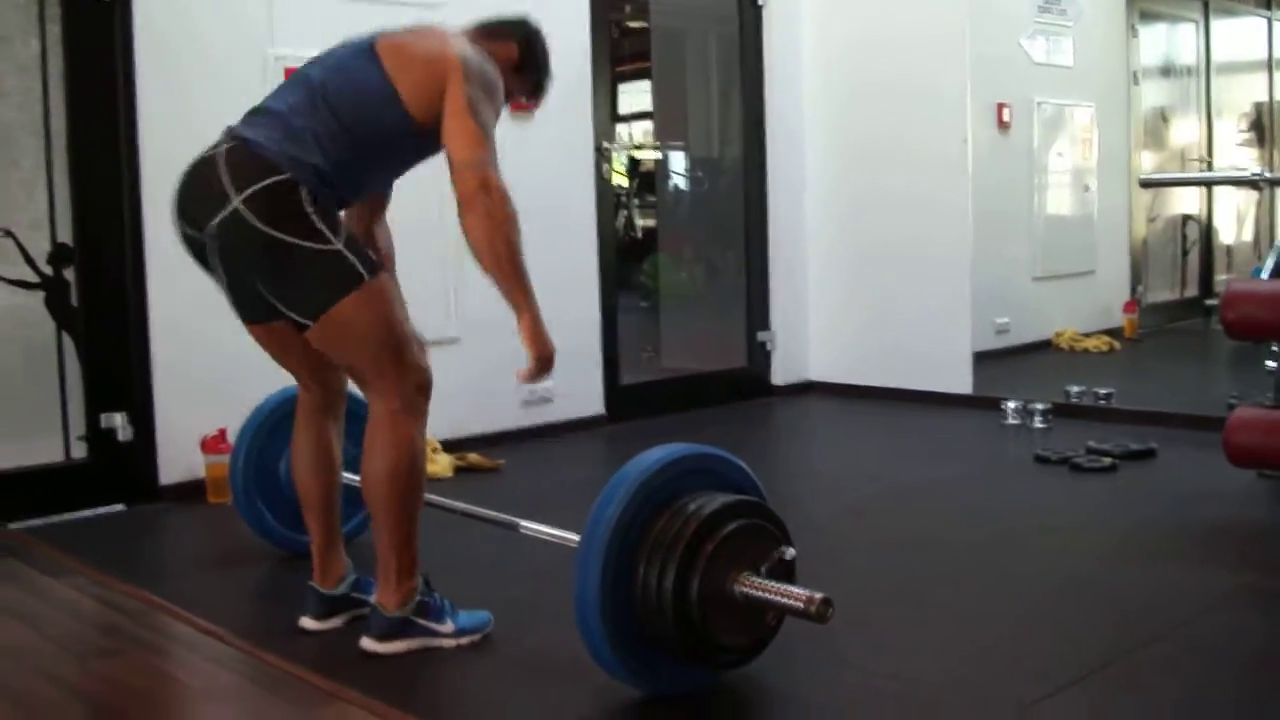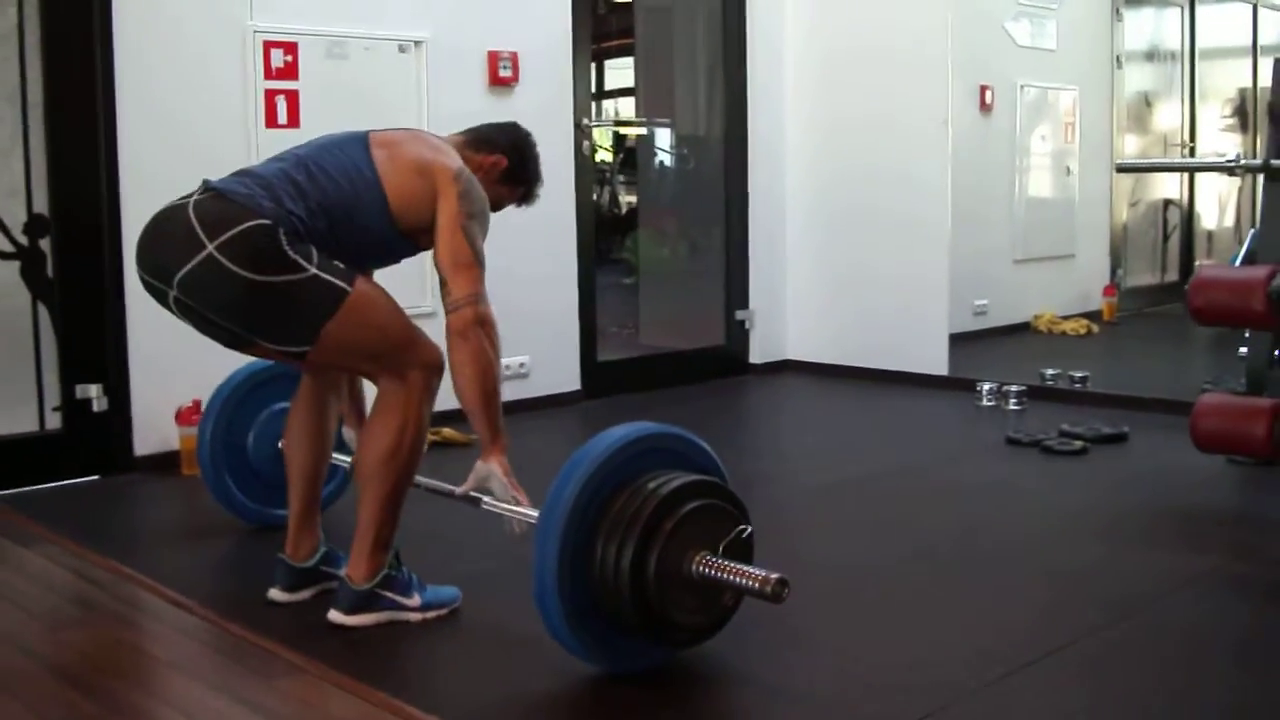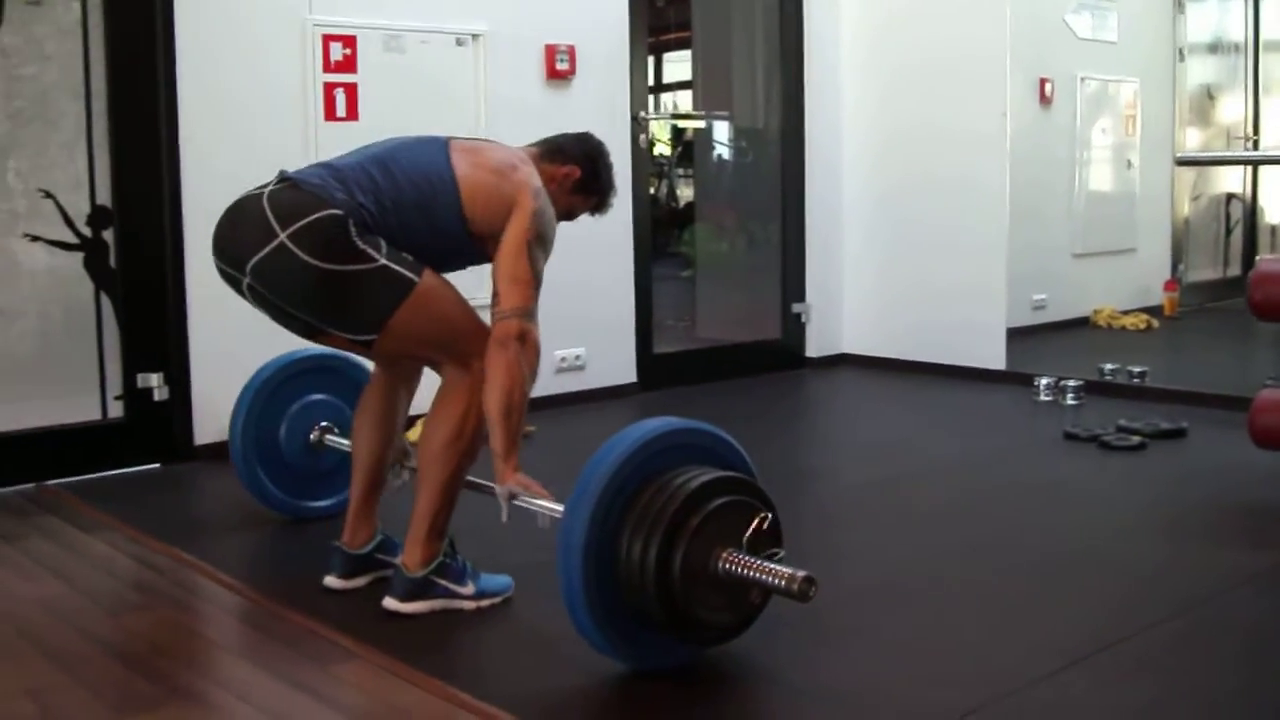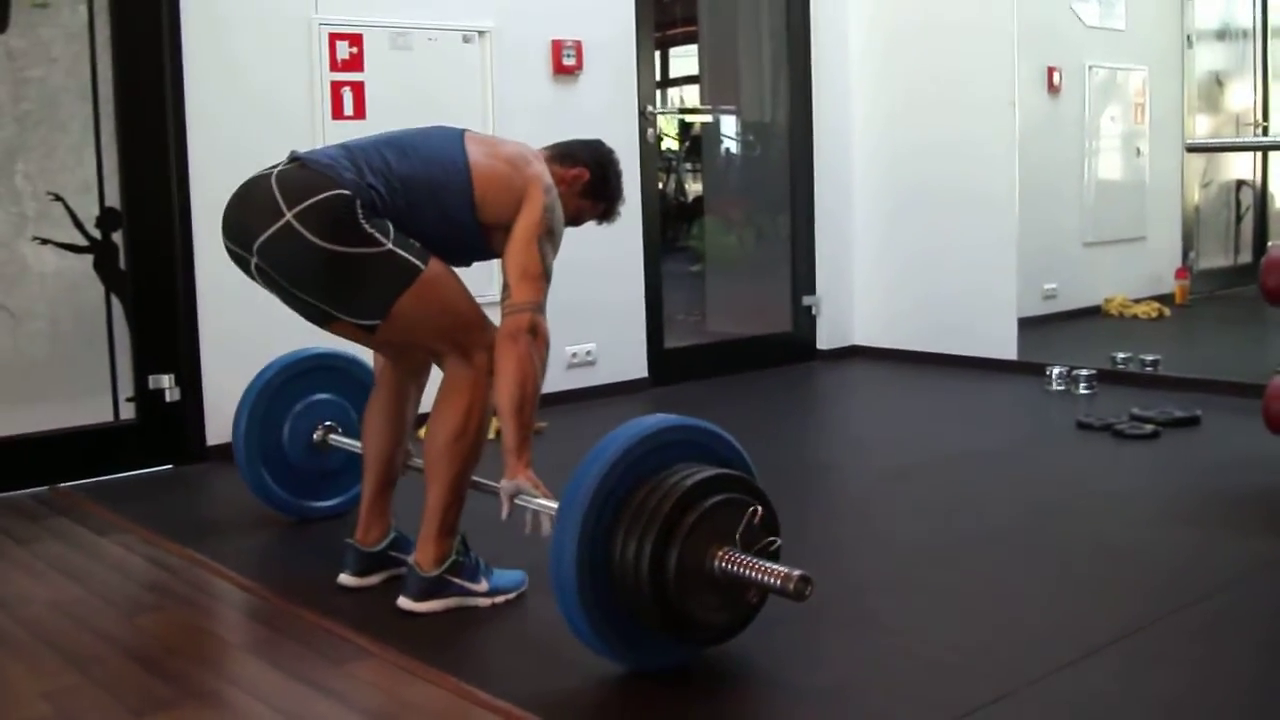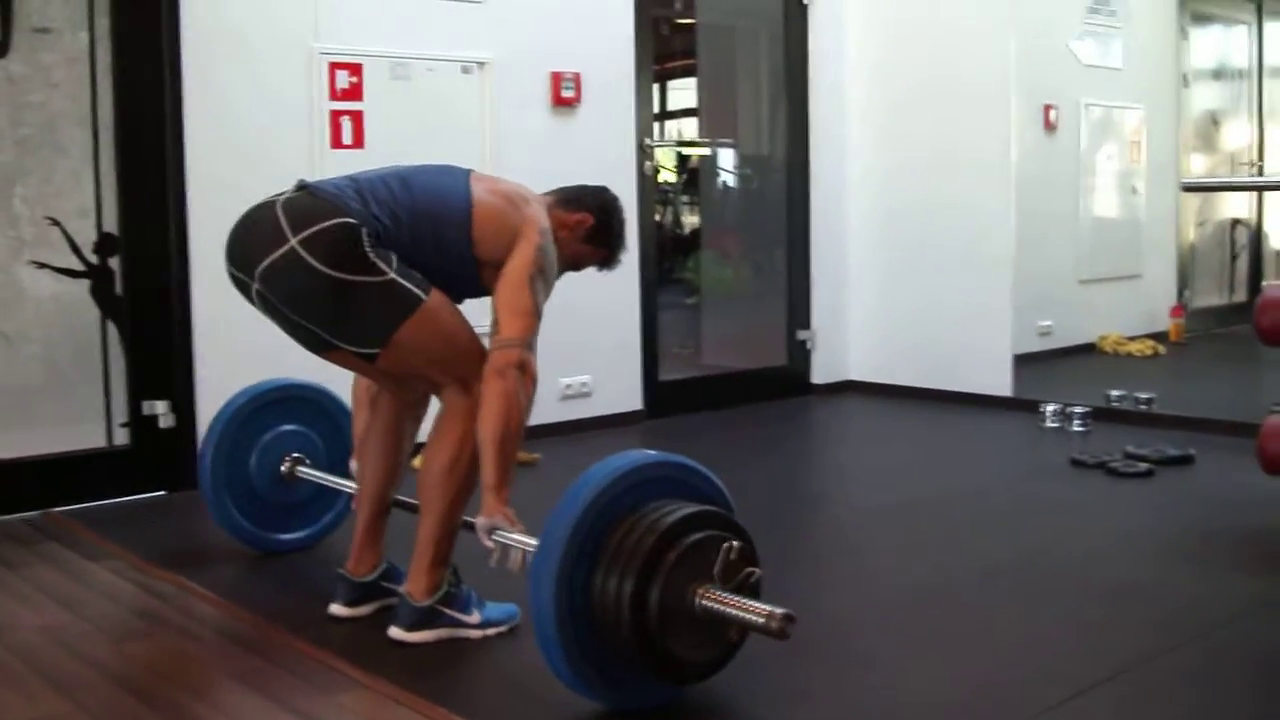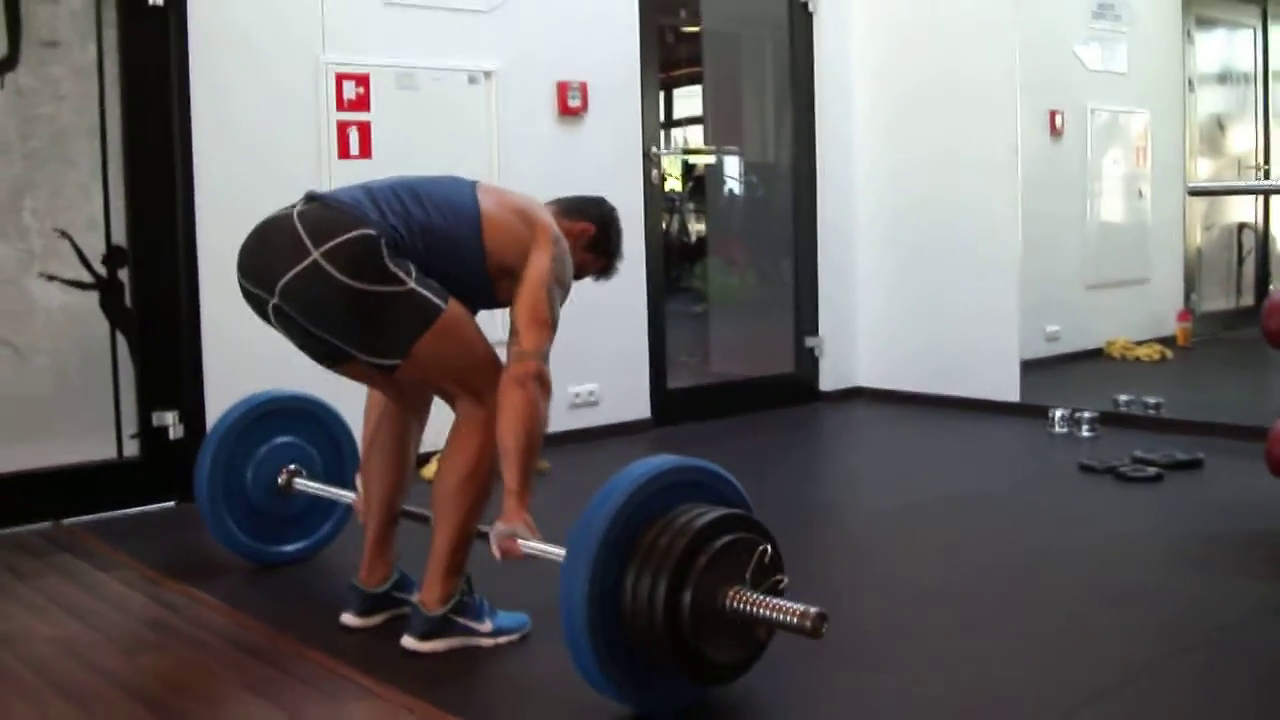
dt=0.5s
person 1, frame 1
left shoulder: (405, 55)
right shoulder: (467, 65)
left elbow: (366, 215)
right elbow: (478, 191)
left wrist: (393, 318)
right wrist: (528, 317)
left hip: (209, 189)
right hip: (271, 198)
left knee: (322, 391)
right knee: (402, 391)
left ankle: (329, 585)
right ankle: (399, 607)
person 1, frame 2
left shoulder: (392, 156)
right shoulder: (458, 181)
left elbow: (345, 302)
right elbow: (468, 319)
left wrist: (359, 422)
right wrist: (493, 453)
left hip: (169, 236)
right hip: (234, 250)
left knee: (327, 363)
right knee: (414, 369)
left ankle: (301, 558)
right ankle: (366, 581)
person 1, frame 3
left shoulder: (468, 167)
right shoulder: (528, 196)
left elbow: (406, 310)
right elbow: (512, 333)
left wrist: (392, 436)
right wrist: (507, 466)
left hip: (244, 225)
right hip: (307, 239)
left knee: (402, 353)
right knee: (472, 361)
left ankle: (357, 546)
right ankle: (421, 569)
person 1, frame 4
right shoulder: (538, 190)
left elbow: (400, 309)
right elbow: (522, 327)
right wrist: (518, 460)
left hip: (257, 207)
right hip: (316, 218)
left knee: (411, 352)
right knee: (473, 356)
left ankle: (371, 544)
right ankle: (435, 567)
person 1, frame 5
left shoulder: (480, 209)
right shoulder: (533, 232)
left elbow: (388, 342)
right elbow: (509, 365)
left wrist: (361, 456)
right wrist: (495, 497)
left hip: (259, 234)
right hip: (320, 245)
left knee: (409, 384)
right knee: (468, 386)
left ankle: (362, 574)
right ankle: (426, 597)
person 1, frame 6
left shoulder: (478, 221)
right shoulder: (546, 242)
left elbow: (395, 358)
right elbow: (526, 373)
left wrist: (368, 476)
right wrist: (515, 504)
left hip: (269, 250)
right hip: (336, 257)
left knee: (411, 393)
right knee: (483, 398)
left ankle: (374, 584)
right ankle: (440, 608)
